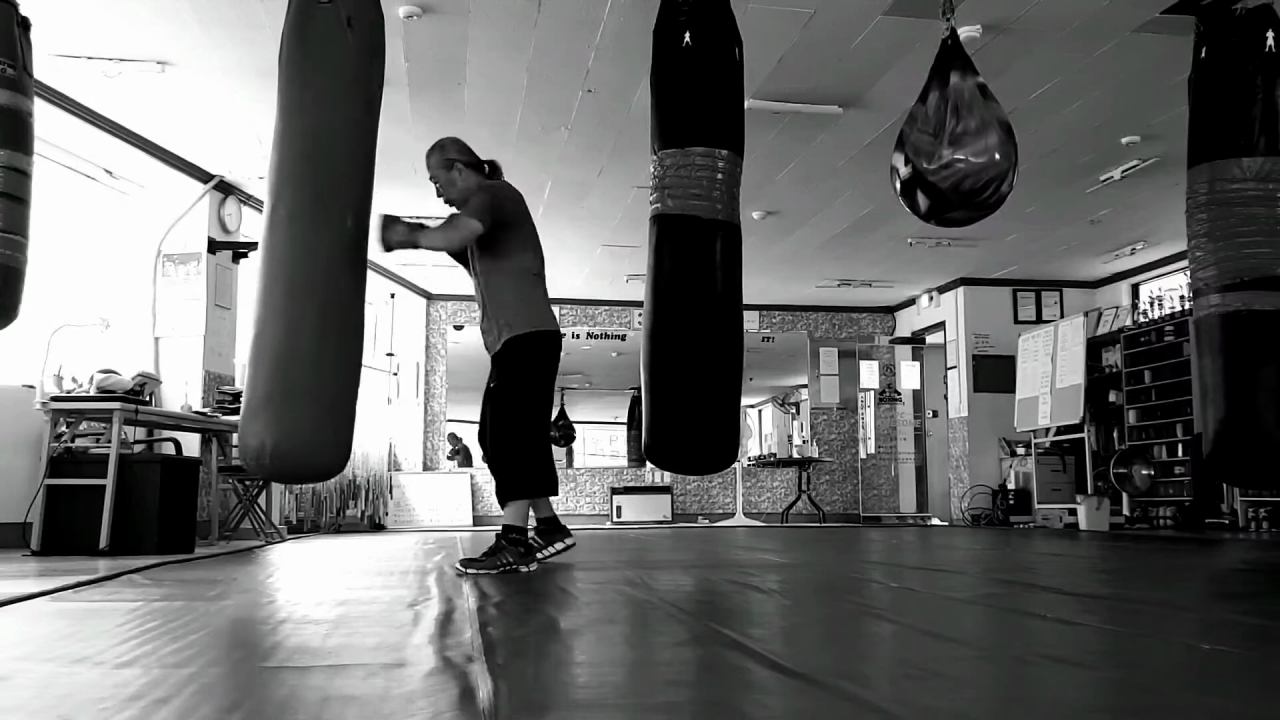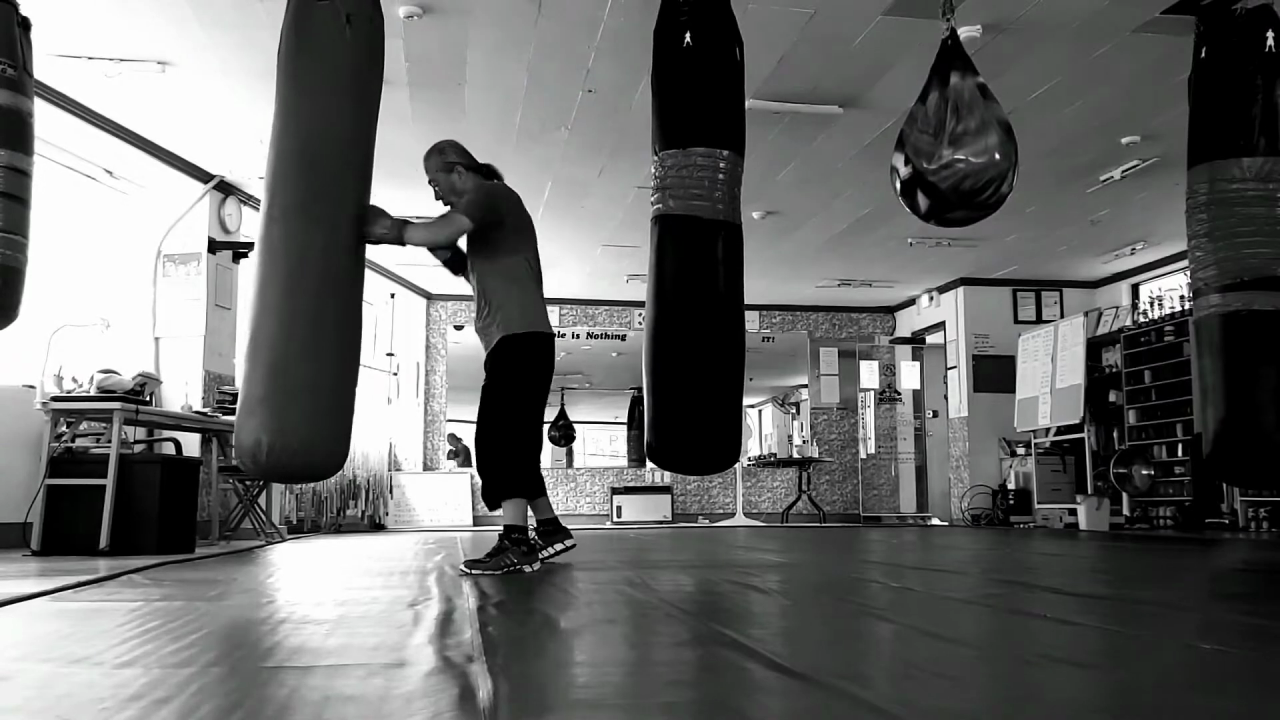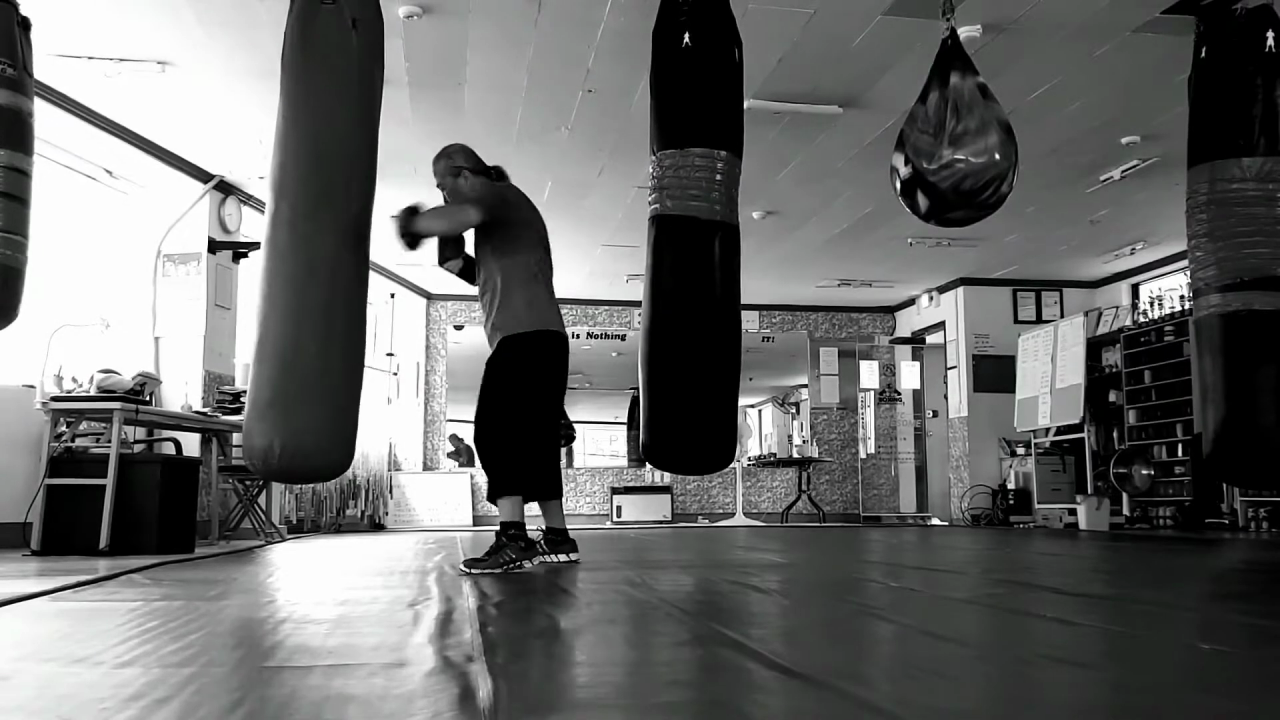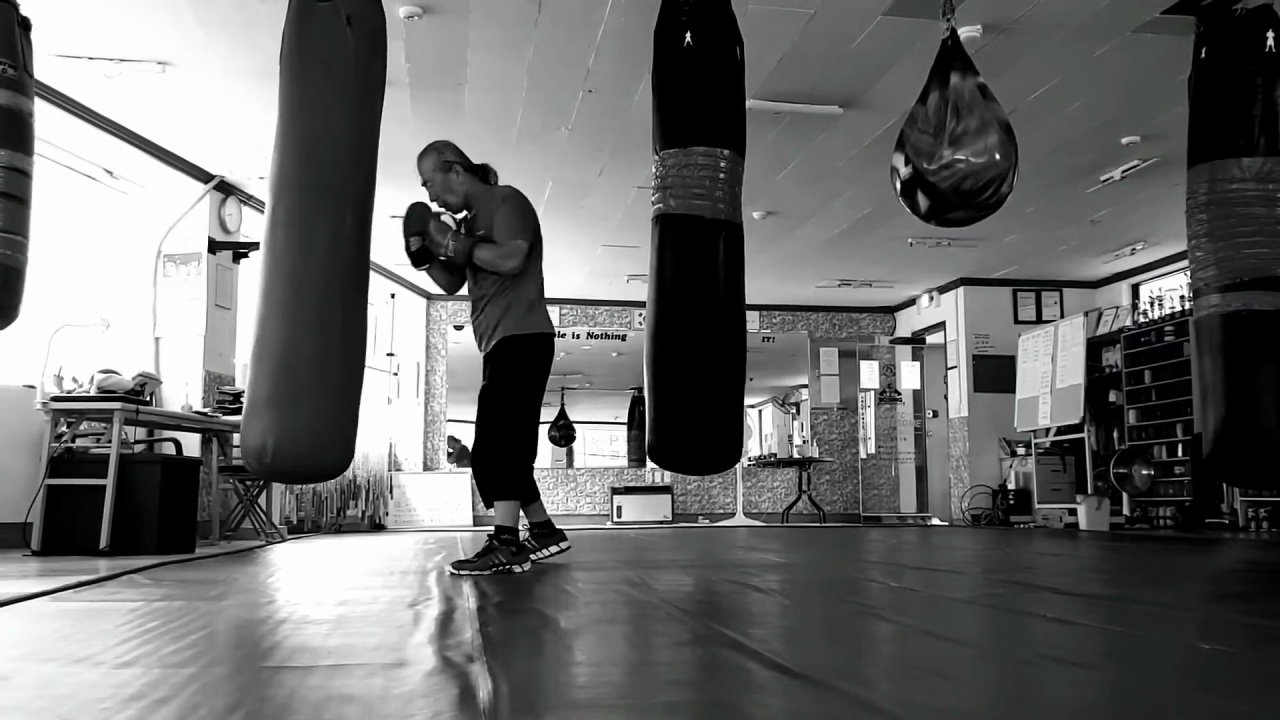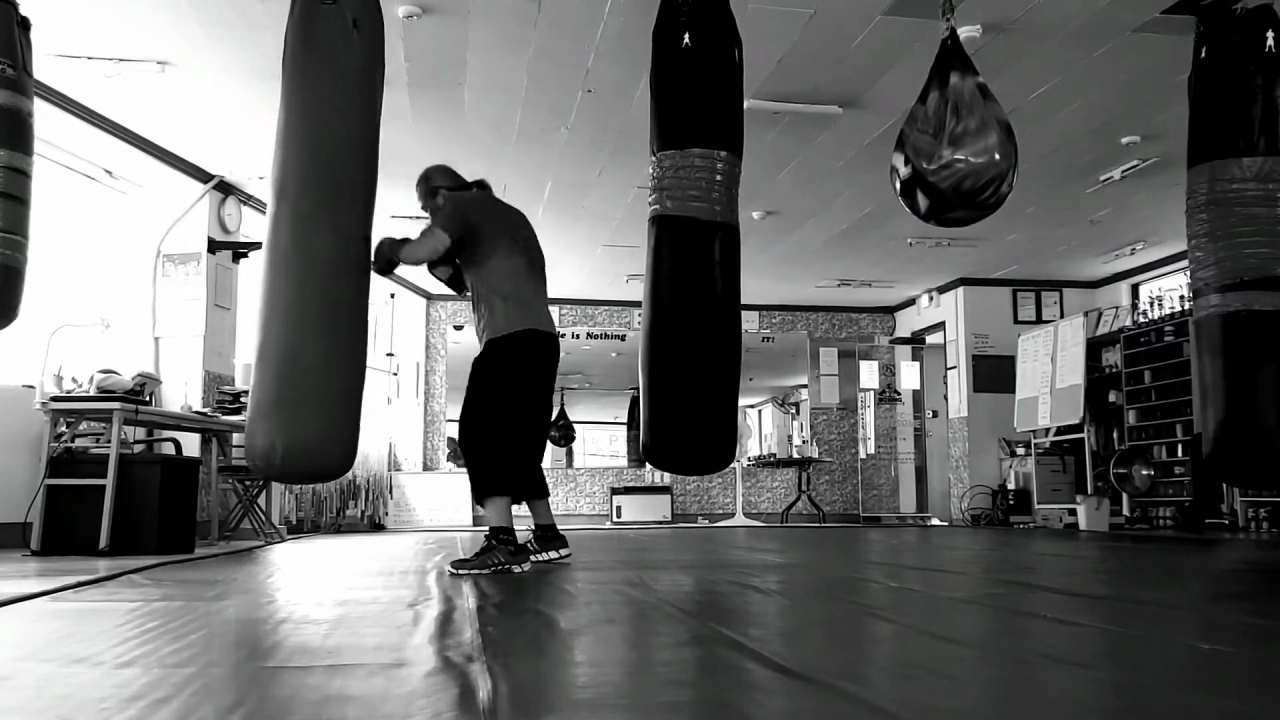
dt=1s
person 1, frame 1
left shoulder: (498, 195)
right shoulder: (483, 212)
left elbow: (455, 236)
right elbow: (481, 262)
left wrist: (406, 232)
left hip: (528, 337)
right hip: (519, 340)
left knee: (507, 434)
right knee: (520, 437)
left ankle: (513, 542)
right ankle: (549, 529)
person 1, frame 2
left shoulder: (493, 195)
right shoulder: (486, 205)
left elbow: (443, 231)
right elbow: (481, 274)
left wrist: (390, 228)
right wrist: (454, 259)
left hip: (519, 338)
right hip: (514, 340)
left knee: (498, 435)
right knee: (518, 441)
left ankle: (514, 541)
right ankle: (548, 531)
person 1, frame 3
left shoulder: (494, 195)
right shoulder: (512, 205)
left elbow: (460, 216)
right elbow: (490, 275)
left wrist: (413, 223)
right wrist: (459, 257)
left hip: (523, 336)
right hip: (546, 338)
left knee: (497, 429)
right knee: (537, 440)
left ankle: (512, 539)
right ankle: (557, 537)
person 1, frame 4
left shoulder: (505, 199)
right shoulder: (466, 223)
left elbow: (512, 260)
right elbow: (451, 284)
left wrist: (461, 246)
right wrist: (424, 251)
left hip: (522, 339)
right hip: (504, 346)
left knee: (498, 438)
right knee: (509, 442)
left ankle: (505, 544)
right ankle: (544, 532)
person 1, frame 5
left shoulder: (462, 203)
right shoulder: (511, 217)
left elbow: (427, 249)
left wrist: (393, 252)
right wrist: (469, 274)
left hip: (511, 338)
right hip: (537, 339)
left knee: (483, 434)
right knee: (519, 442)
left ankle: (502, 543)
right ankle: (547, 536)
